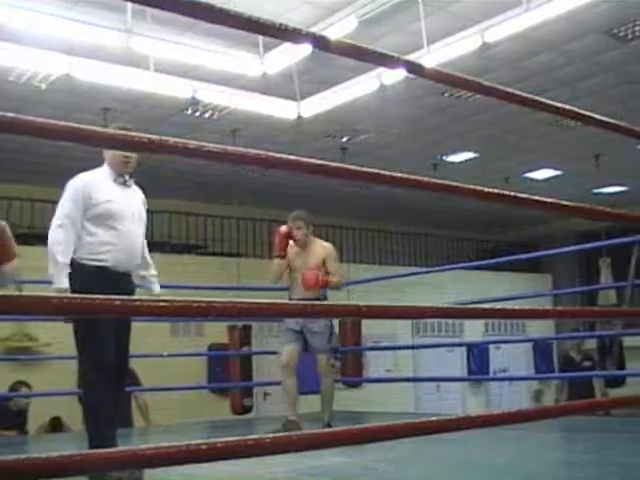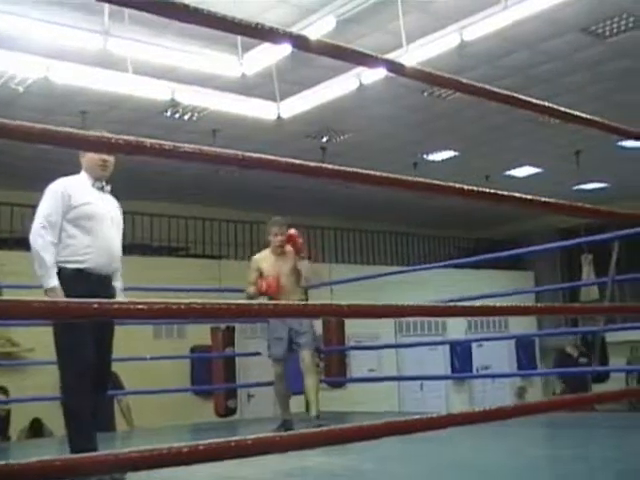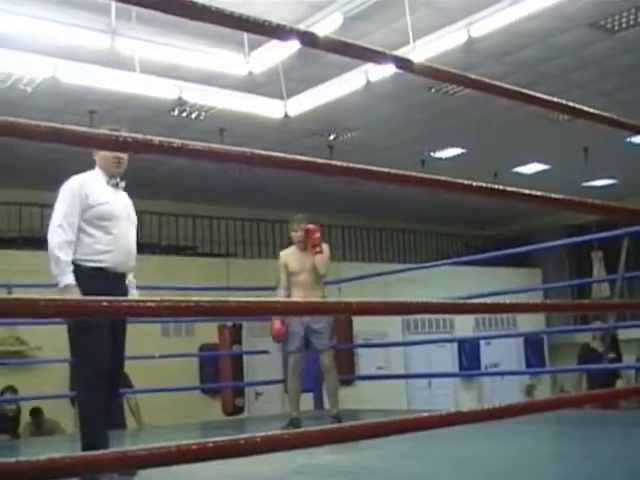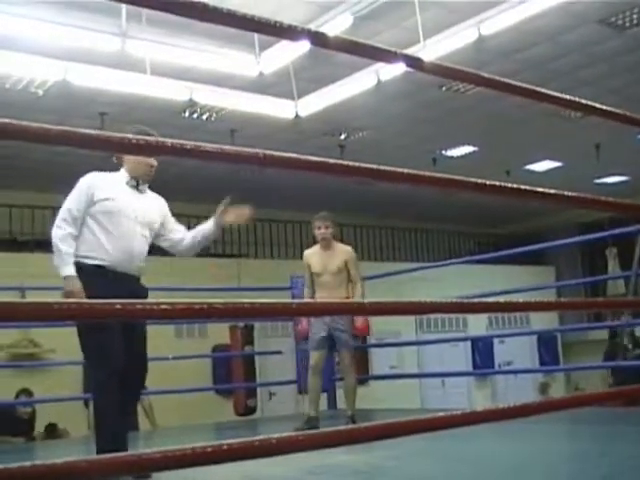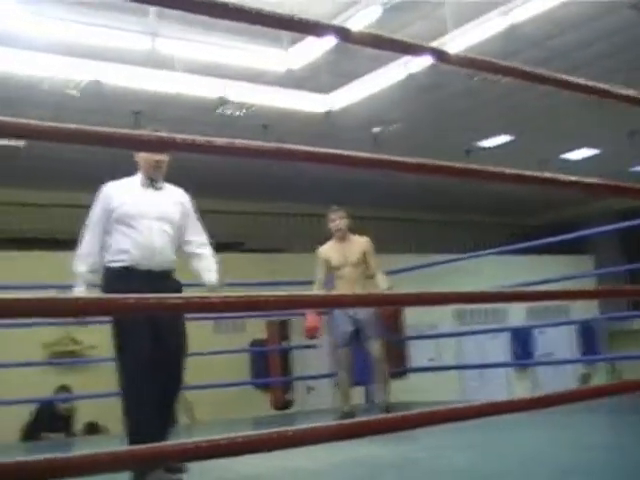
dt=0.5s
person 1, frame 1
left shoulder: (138, 195)
right shoulder: (85, 184)
right elbow: (61, 231)
left wrist: (153, 285)
right wrist: (60, 281)
left hip: (122, 285)
right hip: (90, 281)
left knee: (117, 367)
right knee: (97, 366)
left ankle: (107, 444)
right ankle: (101, 450)
person 1, frame 2
left shoulder: (113, 203)
right shoulder: (64, 188)
right elbow: (41, 236)
left wrist: (119, 295)
right wrist: (51, 284)
left hip: (103, 290)
right hip: (72, 286)
left knee: (99, 371)
right knee: (77, 371)
left ankle: (89, 448)
right ankle: (83, 454)
person 1, frame 3
left shoulder: (124, 198)
right shoulder: (80, 185)
right elbow: (60, 236)
left wrist: (132, 290)
right wrist: (67, 283)
left hip: (115, 287)
right hip: (87, 283)
left knee: (113, 369)
right knee: (93, 368)
left ankle: (100, 446)
right ankle: (95, 452)
person 1, frame 4
left shoulder: (156, 203)
right shoulder: (95, 182)
left elbow: (182, 243)
right elbow: (63, 229)
left wrist: (216, 222)
right wrist: (69, 274)
left hip: (130, 288)
right hip: (95, 283)
left knee: (134, 371)
right knee: (109, 370)
left ankle: (116, 450)
right ankle: (111, 457)
person 1, frame 5
left shoulder: (179, 198)
right shoulder: (113, 191)
left elbow: (194, 245)
right elbow: (92, 242)
left wrist: (211, 279)
right wrist: (81, 288)
left hip: (165, 285)
right hip: (125, 283)
left knee: (171, 364)
right knee: (138, 367)
left ankle: (155, 448)
person 2, frame 1
left shoulder: (326, 249)
right shoulder: (287, 247)
left elbow: (338, 282)
right elbow: (275, 277)
left wrist: (323, 281)
right wrist: (279, 249)
left knee: (324, 366)
right knee: (287, 362)
left ankle: (326, 421)
right ankle: (292, 420)
person 2, frame 2
left shoulder: (295, 252)
right shoulder: (258, 260)
left elbow: (306, 280)
right elbow: (249, 291)
left wrist: (300, 252)
right wrist: (260, 290)
right hip: (277, 317)
left knee: (308, 363)
right knee: (278, 371)
left ankle: (315, 416)
right ankle: (286, 419)
person 2, frame 3
left shoulder: (322, 248)
right shoulder: (285, 256)
left elbow: (322, 270)
right elbow: (283, 288)
left wrist: (316, 246)
left hip: (318, 312)
right hip: (295, 314)
left knee: (327, 364)
right knee: (293, 366)
left ankle: (335, 414)
right ankle: (295, 417)
person 2, frame 4
left shoulder: (347, 252)
right shoulder: (308, 255)
left elbow: (357, 283)
left hip: (343, 313)
right hip: (318, 313)
left knee: (347, 363)
right knee: (314, 365)
left ankle: (351, 415)
right ankle: (312, 416)
person 2, frame 5
left shoulder: (364, 243)
right shoulder: (324, 251)
left elbow: (376, 273)
right elbow: (320, 283)
left wrist: (387, 293)
left hip: (366, 304)
right hip: (340, 308)
left knee: (378, 355)
right knee: (342, 361)
left ankle: (384, 404)
right ankle: (347, 410)
